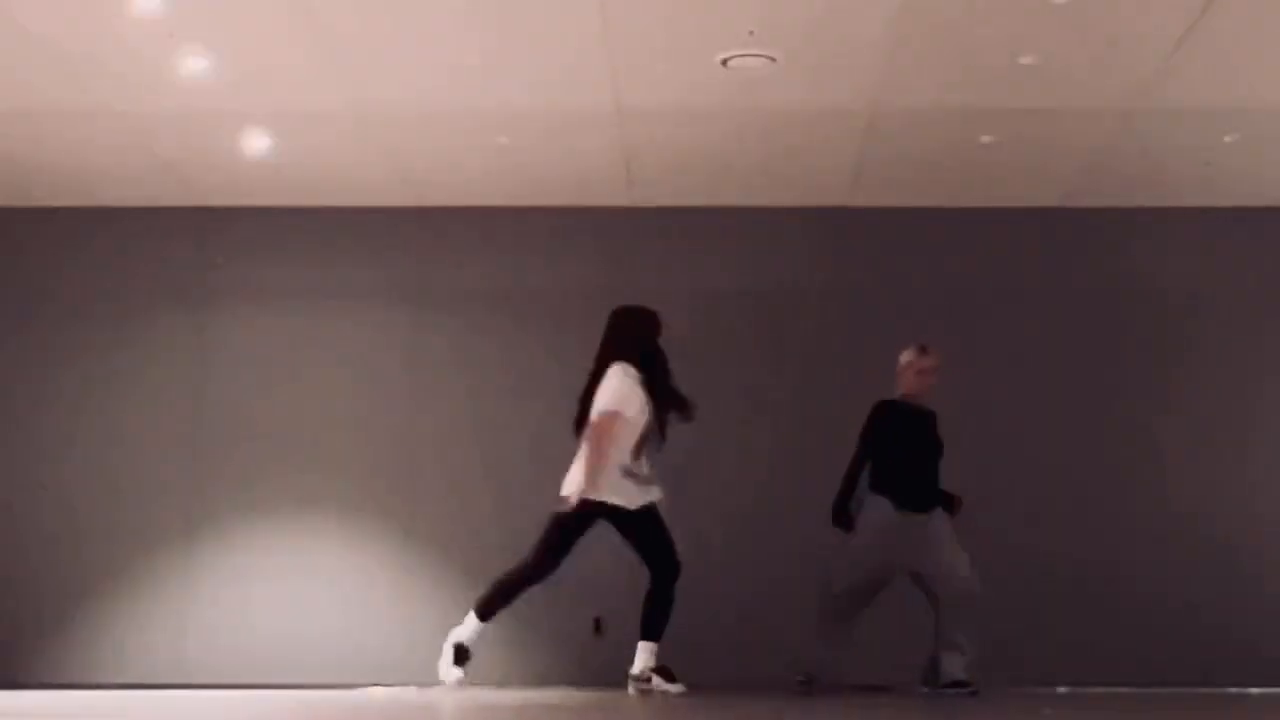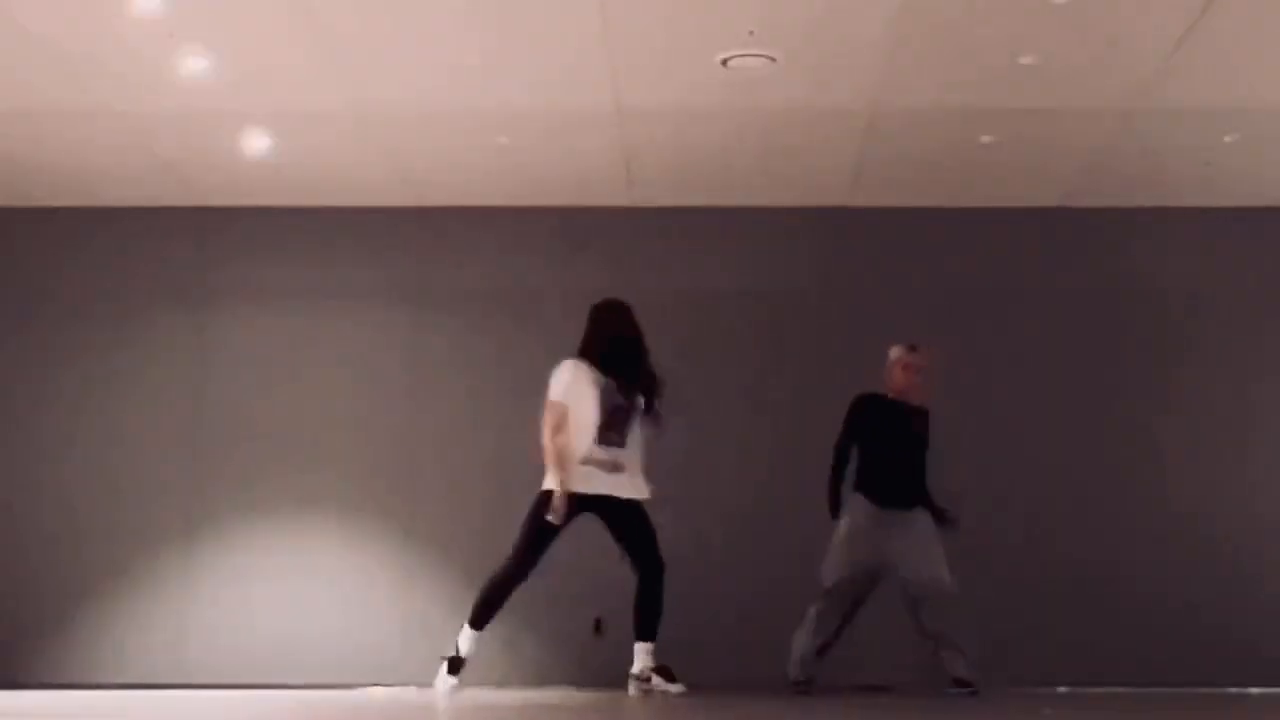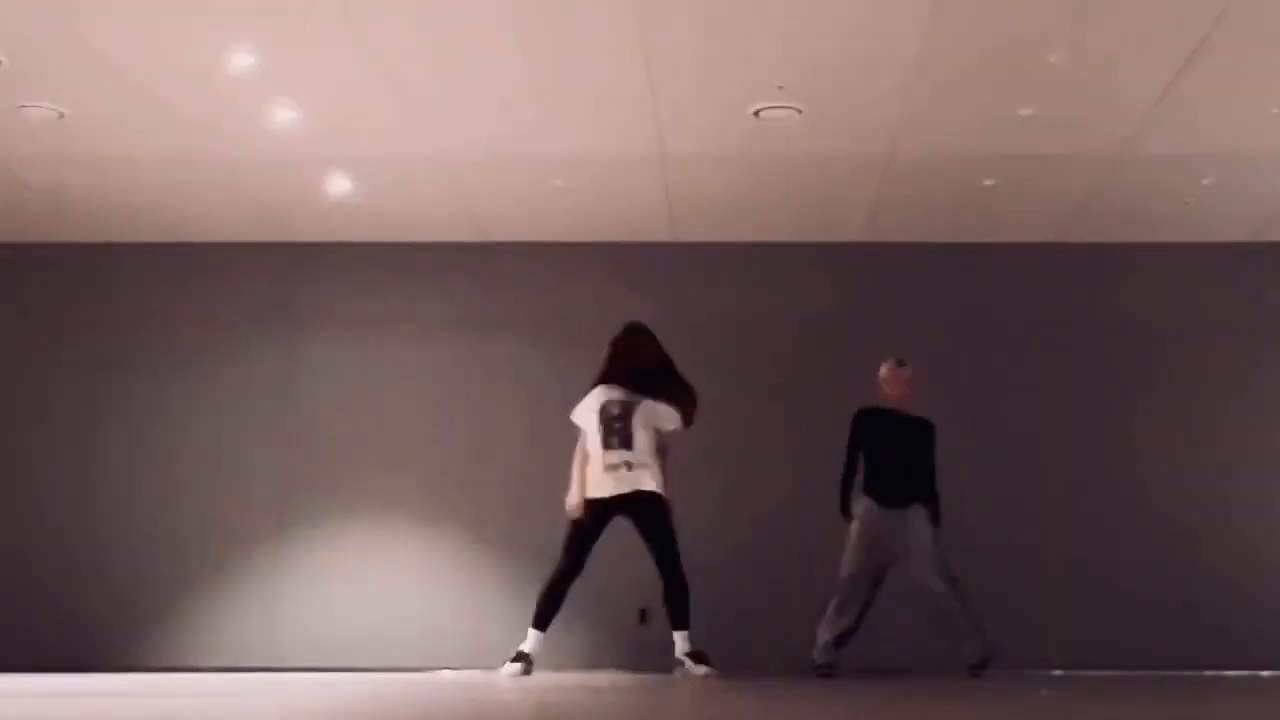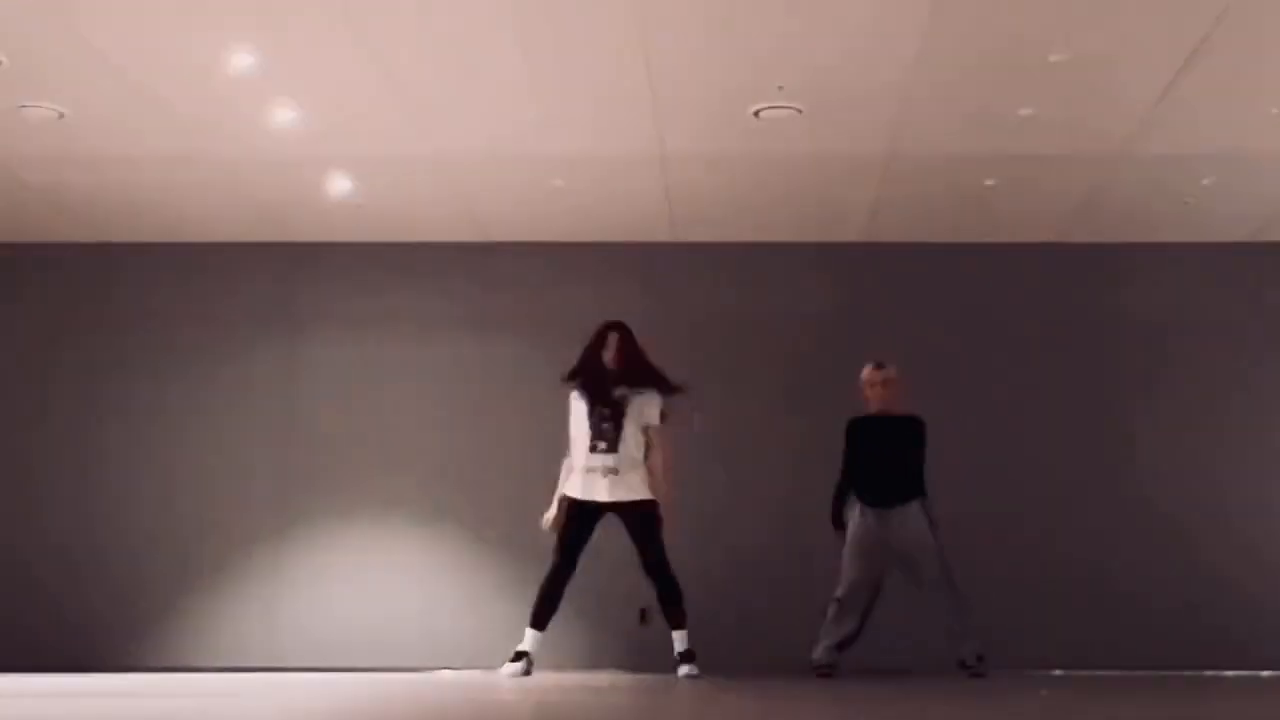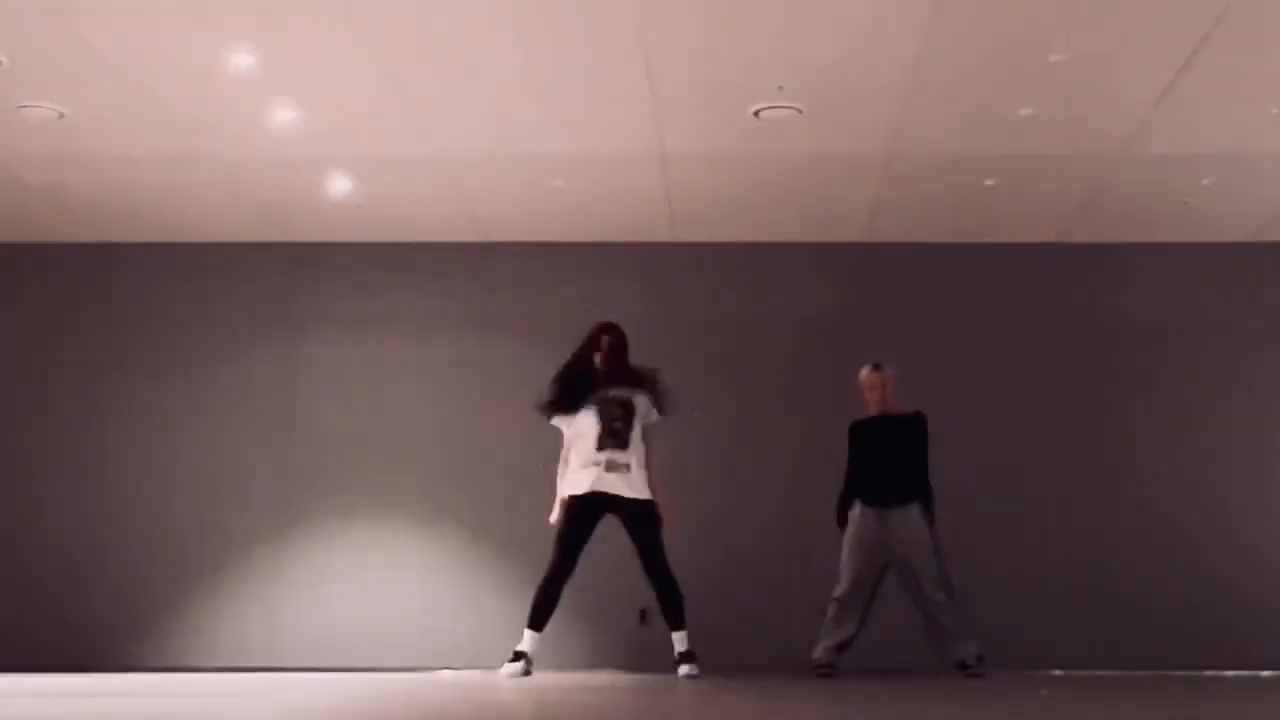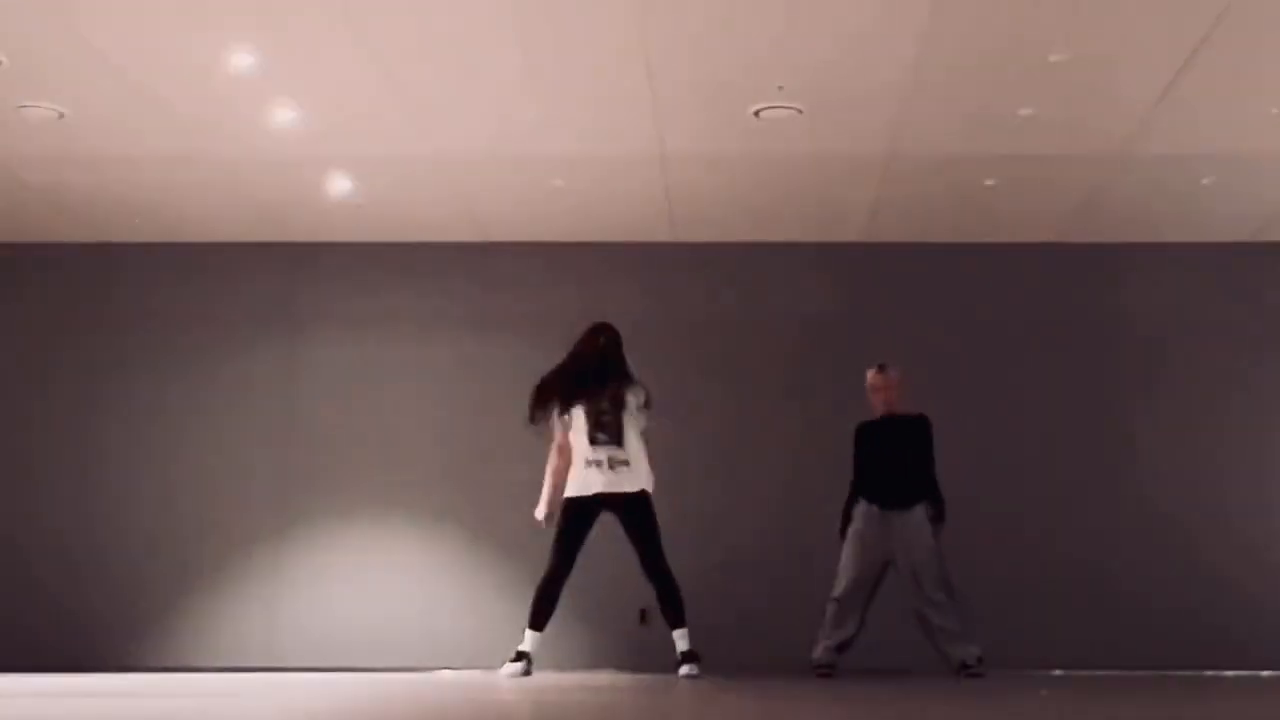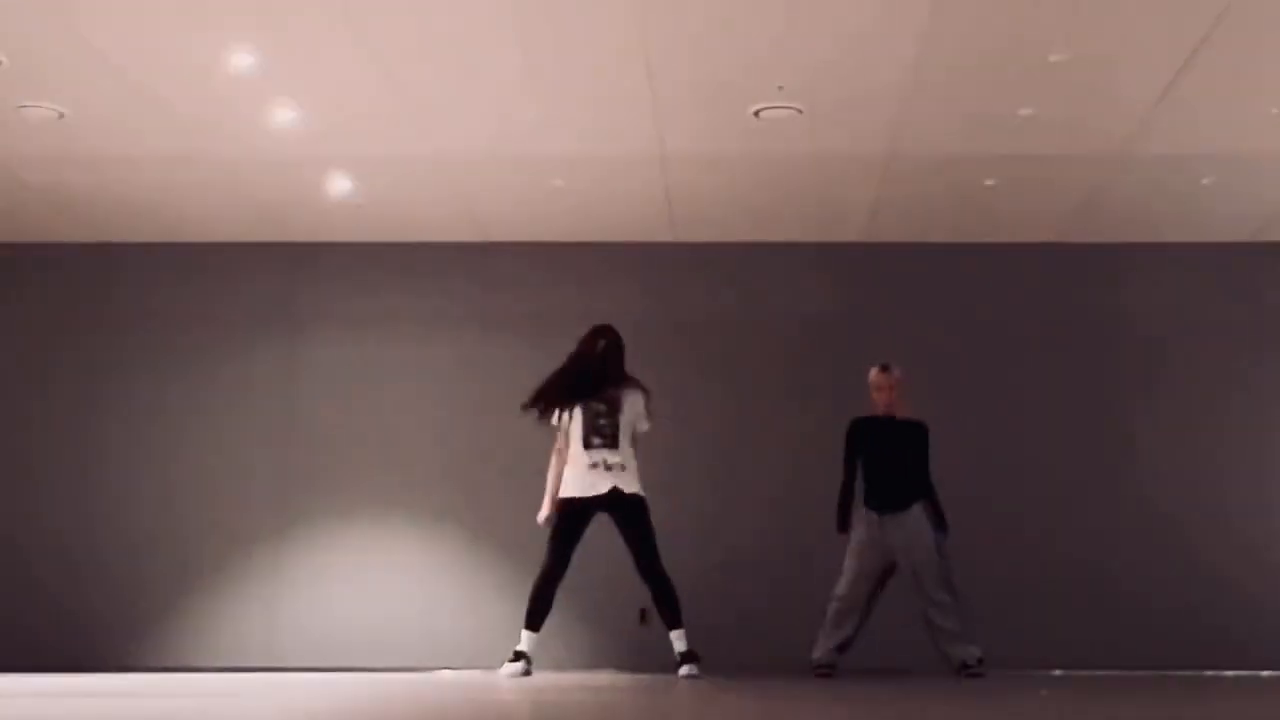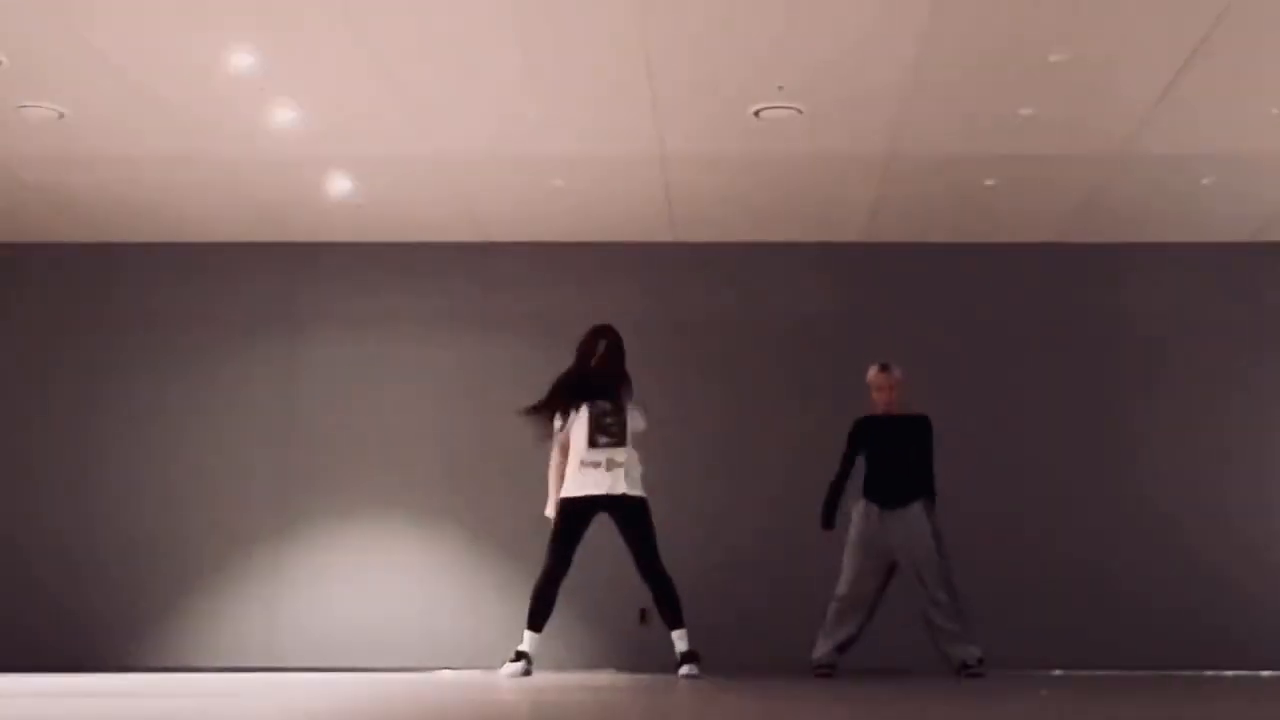
dt=0.1s
person 1, frame 1
left shoulder: (643, 382)
right shoulder: (625, 376)
right elbow: (598, 431)
right wrist: (584, 488)
left hip: (633, 496)
right hip: (594, 492)
left knee: (667, 569)
right knee: (538, 567)
left ankle: (645, 668)
right ankle: (463, 637)
person 1, frame 2
left shoulder: (632, 383)
right shoulder: (573, 371)
right elbow: (550, 432)
right wrist: (560, 483)
left hip: (622, 489)
right hip: (569, 484)
left knee: (652, 567)
right knee: (518, 564)
left ankle: (644, 668)
right ankle: (461, 651)
person 1, frame 3
left shoulder: (658, 397)
right shoulder: (596, 396)
left elbow: (663, 452)
right elbow: (582, 451)
left wrist: (663, 494)
right wrist: (575, 492)
left hip: (644, 491)
right hip: (597, 492)
left knee: (671, 567)
right knee: (567, 569)
left ankle: (685, 651)
right ankle: (527, 651)
person 1, frame 4
left shoulder: (644, 394)
right shoulder: (581, 393)
left elbow: (656, 450)
right elbow: (574, 451)
left wrist: (662, 499)
right wrist: (557, 501)
left hip: (633, 494)
right hip: (583, 494)
left knee: (658, 568)
right knee: (560, 569)
left ankle: (682, 650)
right ankle: (526, 651)
person 1, frame 5
left shoulder: (639, 392)
right shoulder: (576, 394)
right elbow: (569, 449)
left wrist: (654, 496)
right wrist: (559, 503)
left hip: (633, 492)
right hip: (585, 490)
left knee: (657, 568)
right knee: (560, 568)
left ankle: (683, 650)
right ankle: (525, 651)
person 1, frame 6
left shoulder: (631, 391)
right shoulder: (569, 394)
right elbow: (560, 449)
right wrist: (547, 498)
left hip: (630, 488)
right hip: (582, 490)
left knee: (656, 566)
right knee: (558, 567)
left ankle: (684, 649)
right ankle: (526, 651)
person 1, frame 7
left shoulder: (631, 394)
right shoulder: (569, 393)
right elbow: (560, 450)
right wrist: (548, 501)
left hip: (624, 491)
right hip: (575, 491)
left knee: (651, 567)
right knee: (552, 568)
left ankle: (683, 650)
right ankle: (523, 651)
person 1, frame 8
left shoulder: (629, 395)
right shoulder: (571, 395)
right elbow: (560, 449)
right wrist: (552, 500)
left hip: (626, 492)
right hip: (578, 491)
left knee: (652, 567)
right knee: (554, 568)
left ankle: (684, 650)
right ankle: (525, 652)
person 2, frame 1
left shoulder: (931, 420)
right shoulder: (886, 411)
right elbow: (861, 458)
left wrist: (945, 498)
right wrist: (842, 503)
left hip: (927, 517)
right hip: (885, 512)
left knee: (959, 589)
right knee: (853, 590)
left ankle: (948, 670)
person 2, frame 2
left shoulder: (920, 416)
right shoulder: (867, 406)
left elbow: (916, 471)
right elbow: (842, 453)
left wrist: (932, 507)
right wrist: (836, 498)
left hip: (910, 517)
right hip: (866, 510)
left knee: (936, 590)
right knee: (836, 591)
left ankle: (955, 669)
right ankle: (801, 666)
person 2, frame 3
left shoulder: (923, 427)
right shoulder: (865, 418)
left elbow: (928, 474)
right elbow: (850, 462)
left wrist: (934, 515)
right wrist: (845, 500)
left hip: (912, 513)
right hip: (872, 510)
left knee: (940, 583)
right knee: (852, 584)
left ankle: (979, 650)
right ankle: (825, 653)
person 2, frame 4
left shoulder: (913, 425)
right shoulder: (857, 427)
left elbow: (916, 472)
right elbow: (848, 473)
left wrist: (925, 512)
right wrist: (838, 511)
left hip: (907, 513)
right hip: (867, 516)
left knee: (939, 583)
right knee: (852, 589)
left ankle: (969, 653)
right ankle: (825, 654)
person 2, frame 5
left shoulder: (914, 422)
right shoulder: (858, 429)
left elbow: (921, 470)
right elbow: (852, 475)
left wrist: (927, 509)
right wrist: (842, 512)
left hip: (907, 514)
right hip: (866, 515)
left knee: (932, 588)
right knee: (849, 588)
left ankle: (964, 655)
right ankle: (825, 654)
person 2, frame 6
left shoulder: (918, 425)
right shoulder: (864, 431)
left elbow: (927, 473)
right elbow: (858, 478)
left wrist: (938, 509)
right wrist: (846, 517)
left hip: (912, 515)
right hip: (870, 515)
left knee: (933, 589)
right knee: (848, 587)
left ankle: (965, 655)
right ankle: (825, 654)
person 2, frame 7
left shoulder: (916, 430)
right shoulder: (860, 428)
left elbow: (923, 477)
right elbow: (850, 473)
left wrist: (938, 515)
right wrist: (843, 514)
left hip: (912, 516)
right hip: (871, 519)
left knee: (936, 588)
right knee: (851, 589)
left ankle: (965, 656)
right ankle: (825, 654)
person 2, frame 8
left shoulder: (919, 424)
right shoulder: (864, 427)
left elbow: (925, 471)
right elbow: (845, 468)
left wrist: (931, 507)
right wrist: (830, 506)
left hip: (911, 514)
right hip: (871, 515)
left knee: (937, 586)
right knee: (852, 588)
left ankle: (965, 656)
right ankle: (825, 654)
